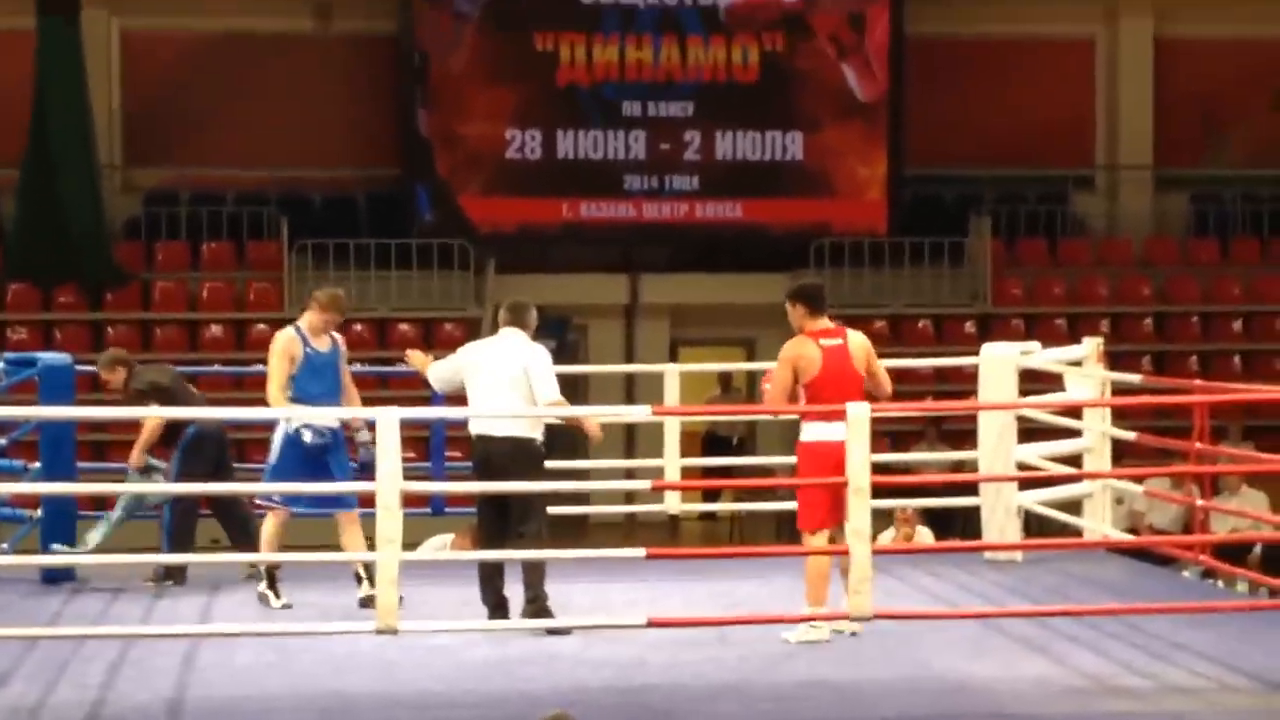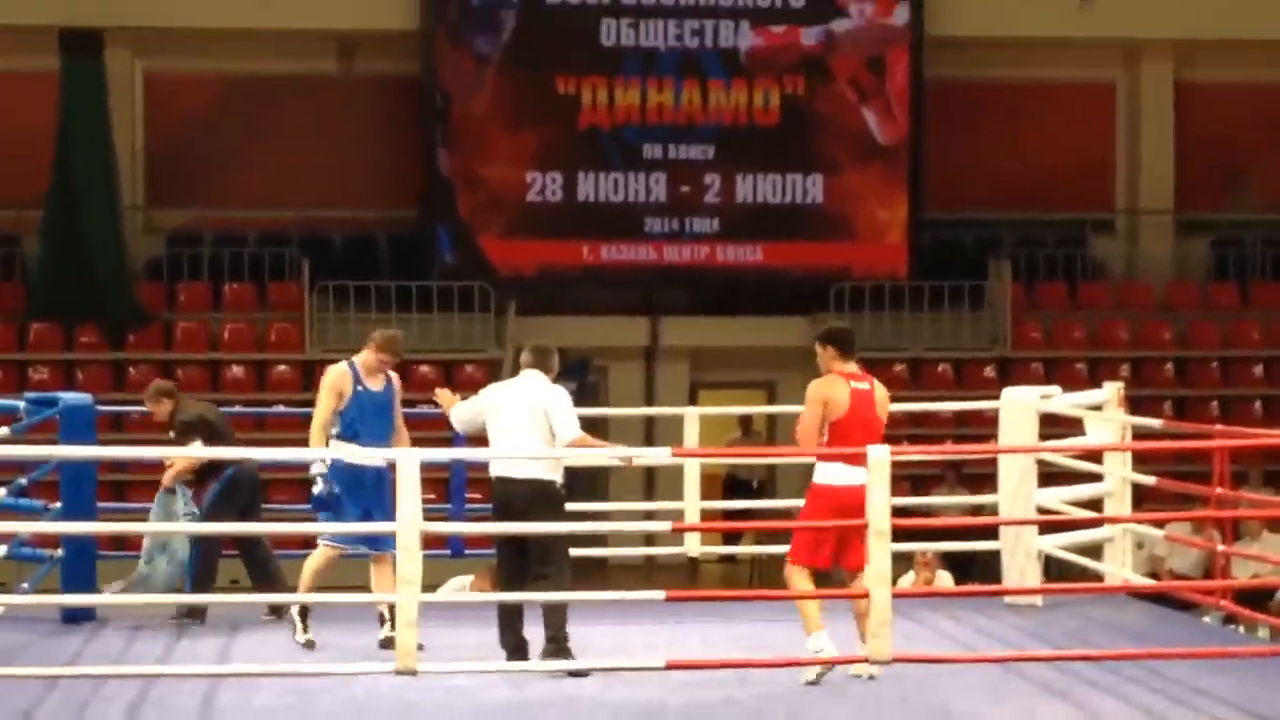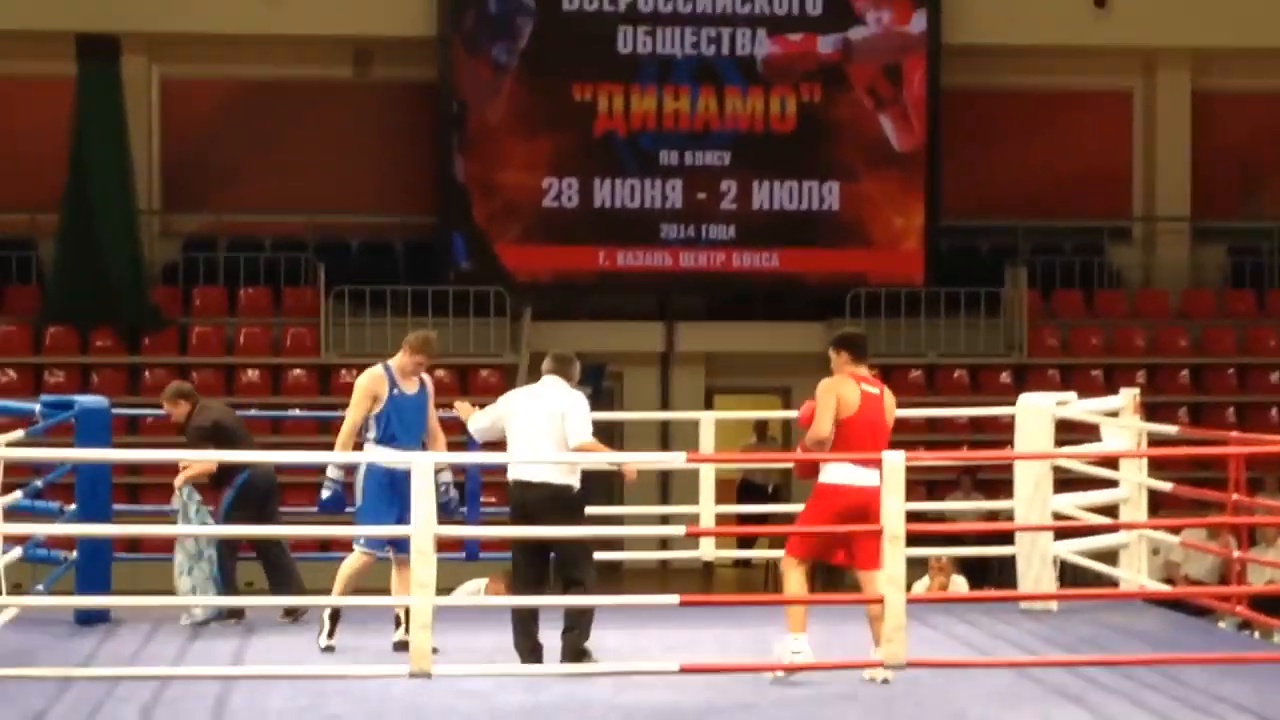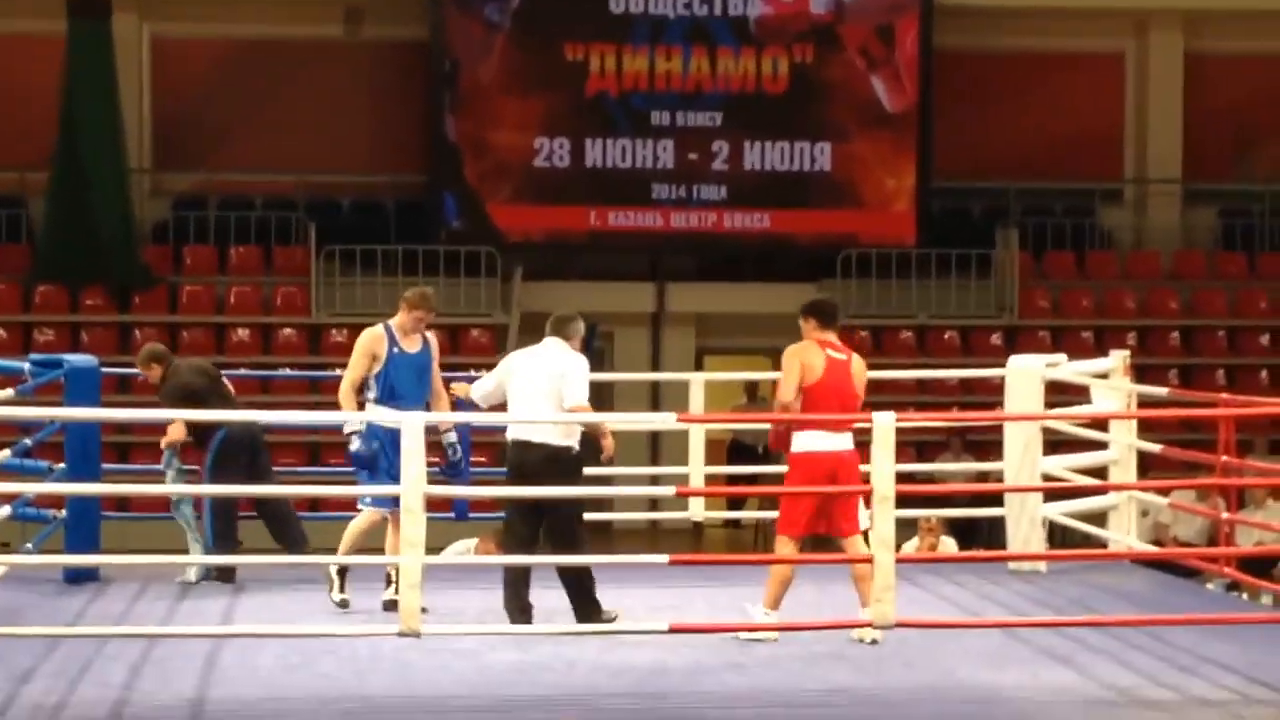
dt=0.2s
person 1, frame 1
left shoulder: (794, 350)
right shoulder: (859, 341)
left elbow: (774, 406)
right elbow: (884, 390)
left wrist: (770, 388)
left hip: (818, 443)
left knee: (814, 533)
right knee: (842, 529)
left ankle: (816, 620)
person 1, frame 2
left shoulder: (822, 387)
right shoulder: (879, 390)
left elbow: (807, 442)
left wrist: (800, 432)
left hip: (830, 486)
right hip: (865, 485)
left knee: (796, 567)
right knee: (857, 573)
left ankle: (819, 640)
person 1, frame 3
left shoulder: (832, 386)
right shoulder: (887, 397)
left elbow: (822, 435)
left wrist: (806, 448)
left hip: (835, 486)
right hip: (870, 488)
left knee: (794, 561)
right knee: (869, 575)
left ankle: (796, 643)
right ankle: (882, 660)
person 1, frame 4
left shoulder: (798, 352)
right shoulder: (857, 364)
left elbow: (785, 400)
left wrist: (784, 425)
left hip: (808, 453)
right hip: (845, 454)
left knee: (788, 540)
right knee: (852, 537)
left ankle: (766, 618)
right ankle: (871, 618)
person 2, frame 1
left shoulder: (473, 350)
right shoulder: (533, 352)
left elbow: (439, 378)
right elbow: (550, 401)
left wrist: (423, 364)
right wrist: (584, 421)
left hip: (484, 446)
right hip: (521, 447)
left knee: (491, 532)
right knee: (529, 530)
left ankle: (496, 610)
right ankle: (535, 608)
person 2, frame 2
left shoulder: (494, 392)
right shoulder: (553, 393)
left elbow: (460, 420)
right elbow: (572, 439)
left wrist: (449, 404)
right wrist: (612, 448)
left hip: (504, 488)
right hip: (540, 489)
left knee: (510, 575)
right knee: (551, 571)
left ankle: (514, 653)
right ankle: (555, 648)
person 2, frame 3
left shoulder: (515, 397)
right shoulder: (571, 398)
left elbow: (479, 428)
right elbow: (582, 443)
left wrist: (468, 413)
right wrist: (621, 462)
left hip: (522, 492)
right hip: (559, 494)
left knee: (526, 578)
right knee: (577, 574)
left ankle: (529, 655)
right ankle: (573, 650)
person 2, frame 4
left shoulder: (517, 358)
right shoulder: (573, 360)
left elbow: (479, 396)
right elbow: (576, 406)
left wrist: (463, 391)
right wrist: (604, 434)
left hip: (520, 453)
right hip: (557, 456)
left knee: (519, 539)
right knee: (568, 539)
left ankle: (518, 616)
right ankle: (588, 613)
person 3, frame 1
left shoulder: (337, 341)
right shoulder: (287, 340)
left elbow: (348, 391)
right elbow: (275, 393)
left wrist: (363, 438)
right wrist: (301, 427)
left hip: (331, 433)
right hip: (299, 433)
left knee: (348, 510)
right knee: (280, 509)
left ankle: (367, 585)
right ankle: (268, 583)
person 3, frame 2
left shoulder: (393, 381)
right shoulder: (338, 375)
left elbow: (399, 431)
right elbow: (319, 428)
right wrist: (320, 474)
left hip: (379, 472)
right hip: (344, 469)
left knee: (383, 552)
right knee: (332, 546)
left ankle: (388, 627)
right ankle: (300, 610)
person 3, frame 3
left shoulder: (425, 384)
right shoulder: (373, 379)
left elbow: (434, 434)
right elbow: (348, 431)
left wrist: (445, 480)
right wrist: (334, 478)
left hip: (410, 475)
right hip: (378, 473)
left knee: (405, 555)
right knee: (368, 552)
left ankle: (402, 630)
right ankle: (331, 613)
person 3, frame 4
left shoulder: (430, 342)
right shoulder: (374, 338)
left elbow: (437, 393)
right elbow: (346, 388)
left wrist: (450, 439)
right wrist: (355, 434)
right hip: (378, 433)
left knee: (401, 514)
right knee: (373, 512)
left ankle: (392, 588)
right ankle: (339, 570)
person 4, frame 1
left shoulder: (137, 388)
right shoulder: (159, 371)
left elbow: (157, 419)
left wrist: (138, 452)
left hip: (194, 434)
right hip: (212, 427)
left knee: (179, 501)
right knee: (226, 497)
left ankle: (172, 570)
person 4, frame 2
left shoulder: (184, 421)
right shoulder: (201, 408)
left elbow: (199, 455)
left wrist: (172, 474)
right wrist: (182, 465)
left hip: (228, 476)
right hip: (246, 471)
left knee: (202, 539)
right knee: (252, 540)
left ankle: (194, 608)
person 4, frame 3
left shoulder: (198, 425)
right shoulder: (217, 408)
left elbow: (210, 466)
left wrist: (183, 478)
right wrist: (195, 467)
left hip: (242, 480)
right hip: (263, 473)
left knee: (223, 543)
right knee: (270, 542)
left ankle: (229, 606)
right ankle: (294, 604)
person 4, frame 4
left shoulder: (170, 389)
right shoulder: (197, 365)
left elbow: (179, 435)
left wrist: (166, 442)
left hip: (223, 437)
right hip: (247, 426)
left knee: (219, 502)
left ankle: (222, 568)
right ankle: (299, 547)
